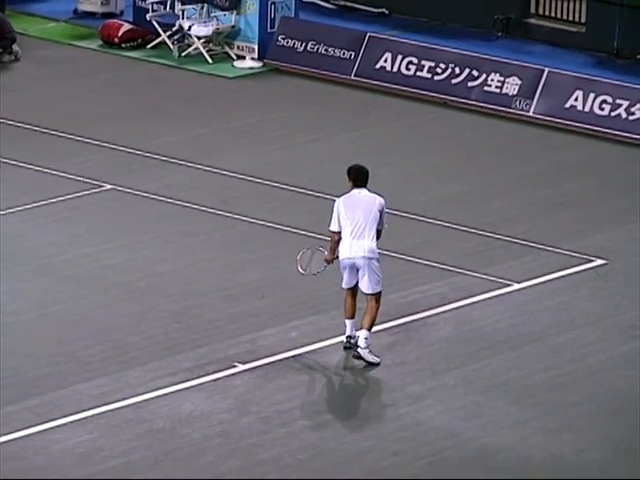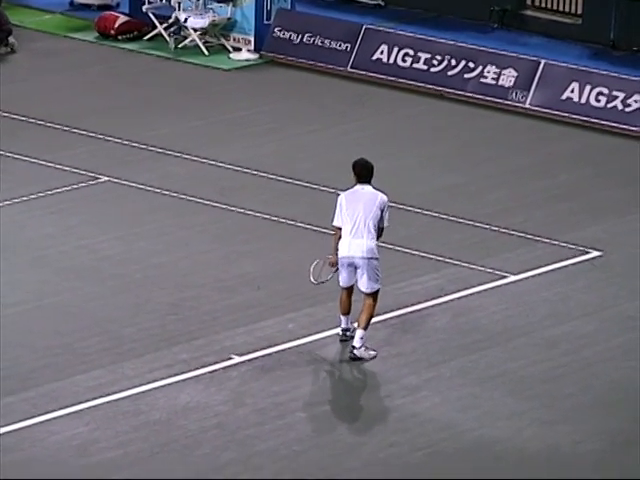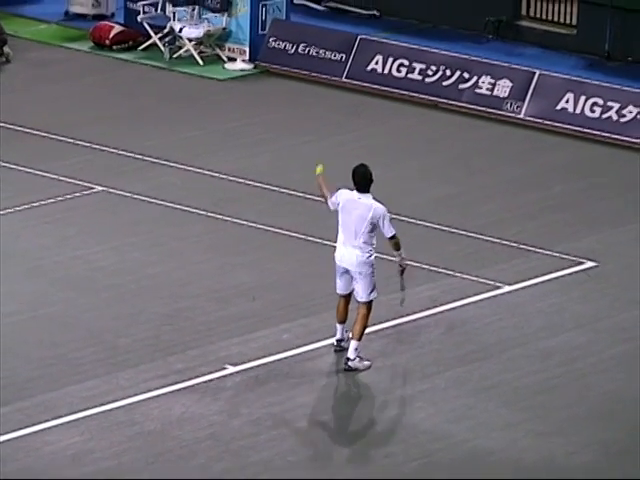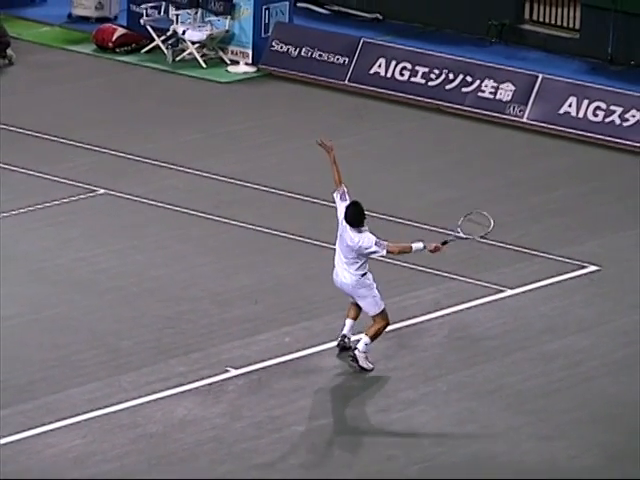
dt=0.4s
person 1, frame 1
left shoulder: (341, 202)
right shoulder: (379, 201)
left elbow: (336, 236)
left wrist: (331, 254)
left hip: (346, 254)
right hip: (368, 254)
left knee: (350, 292)
right knee: (373, 300)
left ankle: (350, 336)
right ankle: (362, 345)
person 1, frame 2
left shoulder: (344, 197)
right shoulder: (381, 199)
left elbow: (338, 231)
right elbow: (379, 232)
left wrist: (334, 255)
left hip: (345, 251)
right hip: (367, 252)
left knee: (346, 290)
right knee: (370, 298)
left ankle: (345, 329)
right ankle: (358, 345)
person 1, frame 3
left shoulder: (343, 196)
right shoulder: (378, 209)
left elbow: (327, 197)
right elbow: (392, 238)
left wrist: (320, 177)
right wrist: (401, 258)
left hip: (341, 257)
right hip: (362, 261)
left knee: (343, 298)
right knee: (364, 308)
left ankle: (340, 339)
right ankle: (352, 357)
person 1, frame 4
left shoulder: (343, 214)
right shoulder: (363, 240)
left elbow: (339, 184)
right elbow: (394, 249)
left wrist: (331, 156)
right wrist: (425, 246)
left hip: (339, 277)
right hip: (356, 282)
left knee: (356, 303)
right knee: (381, 320)
left ankle: (345, 337)
right ankle: (360, 349)
